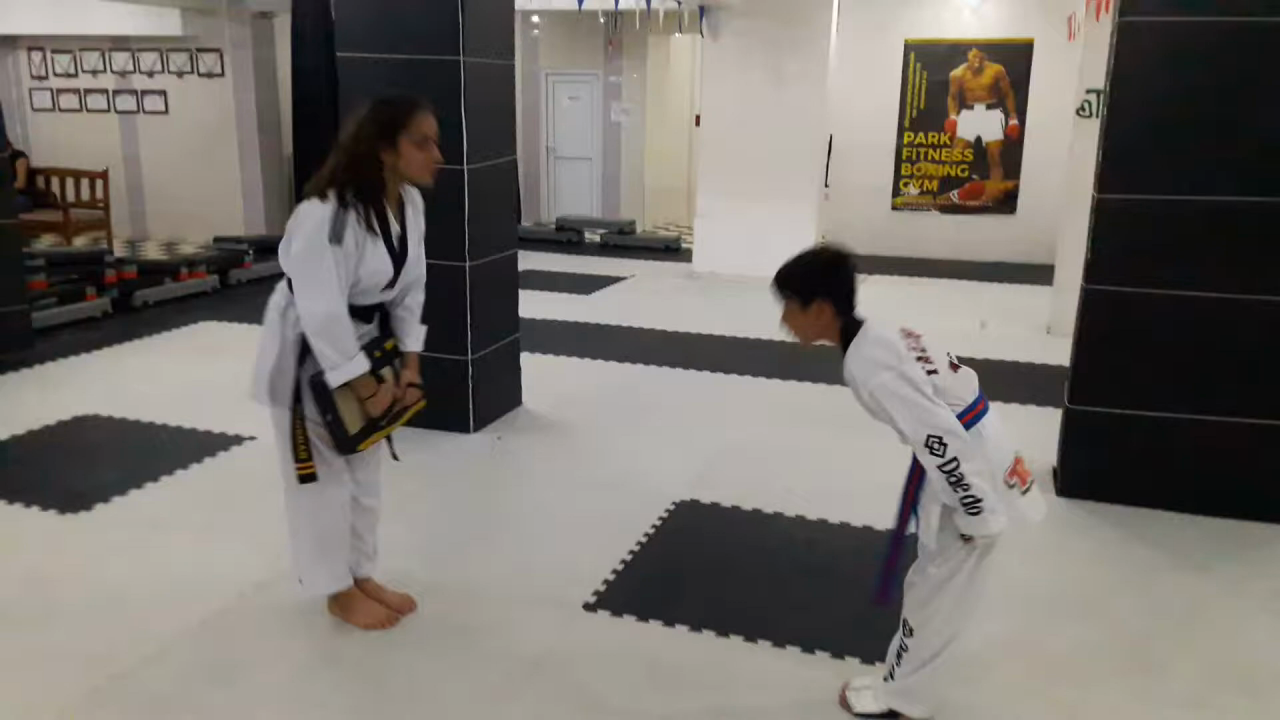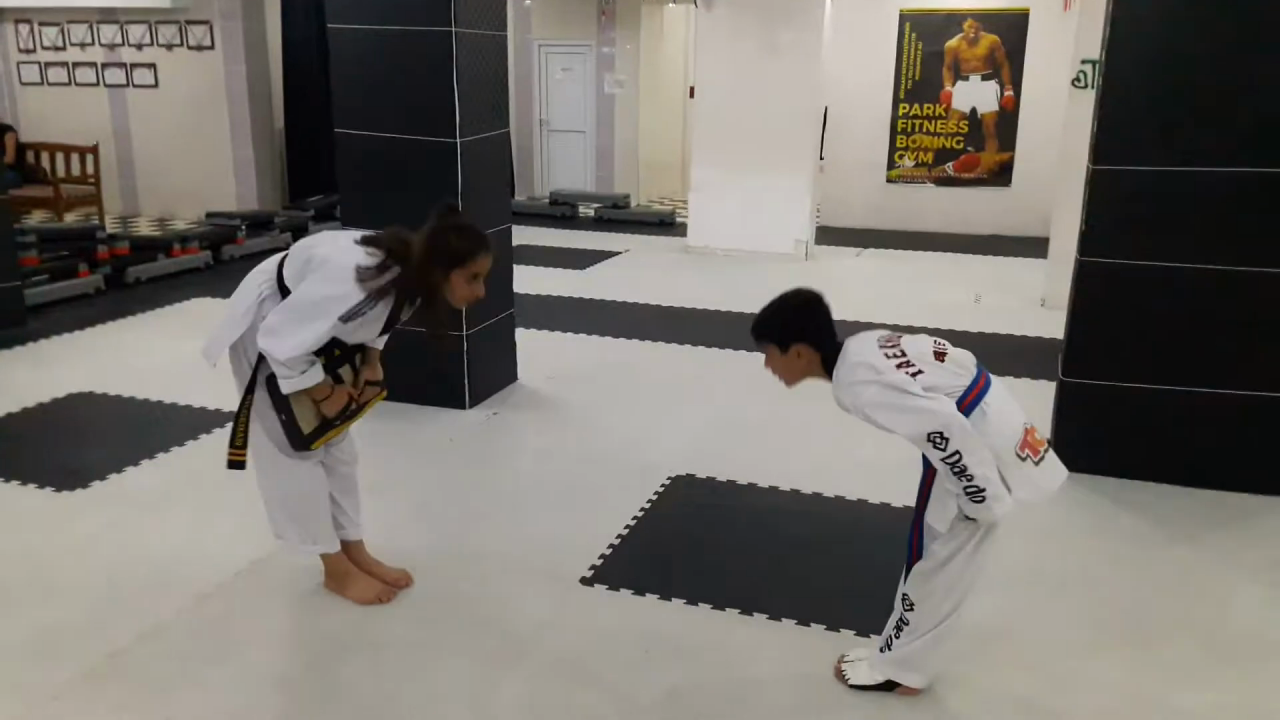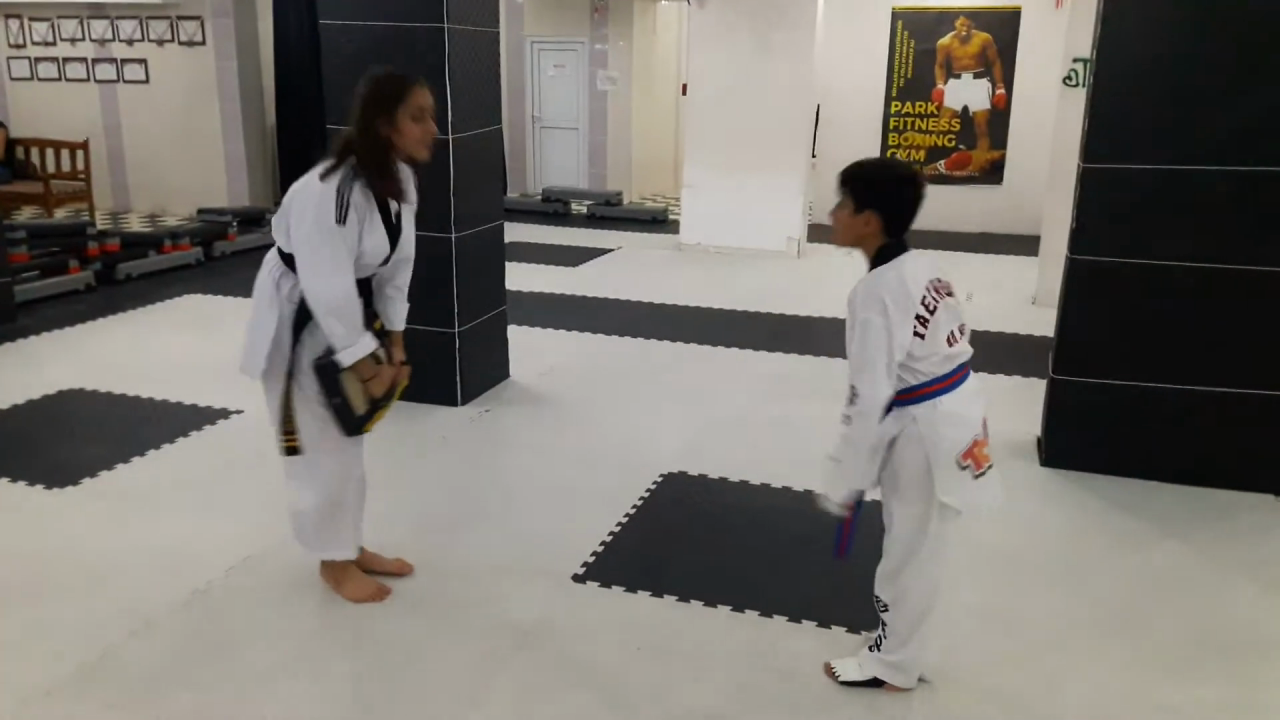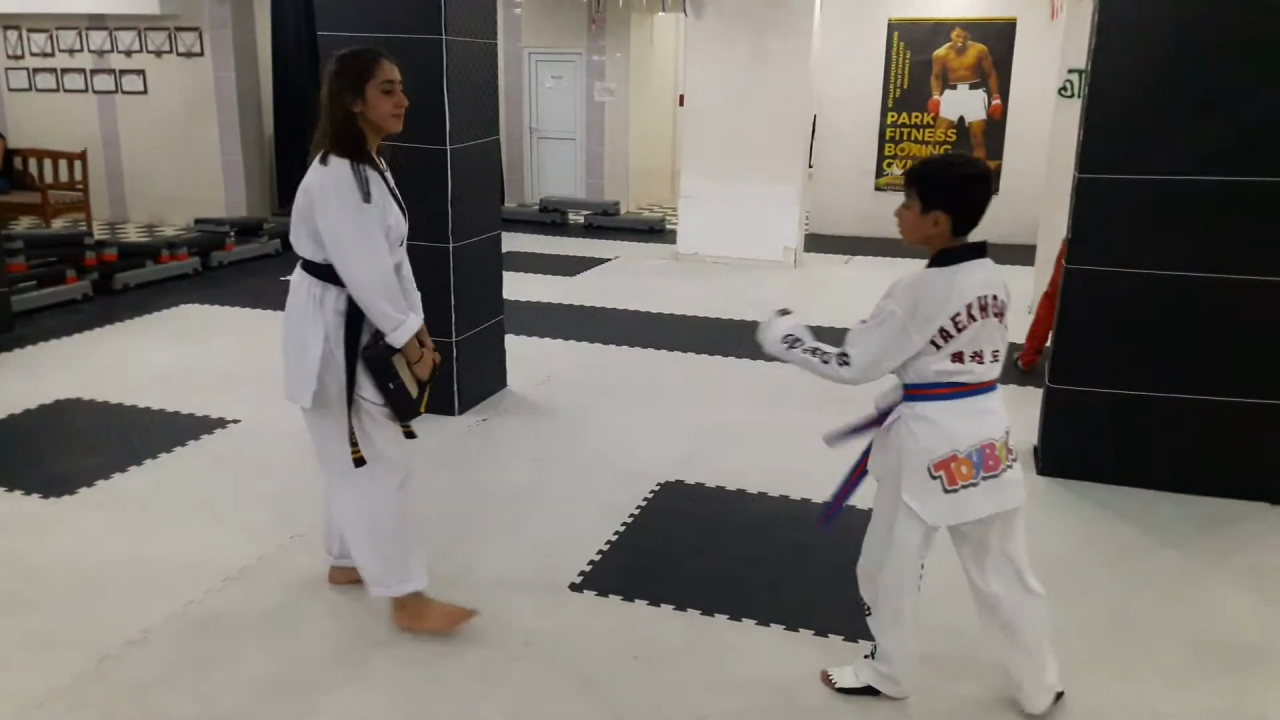
dt=0.4s
person 1, frame 1
left shoulder: (409, 203)
right shoulder: (328, 216)
left elbow: (409, 288)
right elbow: (321, 312)
left wrist: (409, 364)
right wrist: (364, 385)
left hip: (360, 340)
right hip: (308, 351)
left knee: (362, 469)
right knee: (321, 472)
left ankle: (359, 575)
right ankle: (339, 591)
person 1, frame 2
left shoulder: (412, 269)
right shoulder: (355, 285)
right elbow: (281, 339)
left wrist: (370, 361)
right wrist: (321, 391)
left hip: (316, 322)
right hip: (271, 324)
left knee: (334, 441)
right knee: (290, 445)
left ankle: (353, 550)
right ankle: (335, 566)
person 1, frame 3
left shoulder: (400, 179)
right shoulder: (331, 192)
left elbow: (396, 264)
right elbow: (327, 290)
left wrist: (394, 344)
right wrist: (369, 363)
left hip: (344, 312)
right hip: (297, 319)
left knee: (344, 437)
right knee: (320, 443)
left ankle: (347, 545)
right ankle: (334, 560)
person 1, frame 4
left shoulder: (367, 165)
right shoulder: (337, 177)
left elbow: (391, 257)
right elbow: (368, 273)
left wrist: (417, 326)
right wrist: (411, 340)
left hip: (353, 324)
right hip: (333, 330)
left knee: (349, 453)
right knee: (375, 462)
left ankle: (346, 561)
right ankle: (407, 597)
person 2, frame 1
left shoulder: (867, 364)
right shoulder: (876, 336)
left elbow: (940, 436)
right elbow: (941, 399)
left wrist: (975, 513)
left hip: (968, 471)
right hip: (972, 452)
left knee: (938, 587)
right knee: (936, 580)
person 2, frame 2
left shoulder: (856, 386)
right shoulder: (865, 347)
left elbow: (942, 429)
right elbow: (948, 359)
left wrist: (981, 501)
left hip: (980, 445)
right hip: (989, 417)
left knee: (941, 562)
right knee: (933, 547)
left ankle: (901, 666)
right ankle: (899, 653)
person 2, frame 3
left shoulder: (875, 293)
right shoulder: (919, 268)
left elbow: (868, 396)
left wrist: (841, 477)
left hip: (927, 436)
right hip: (959, 424)
left knee: (909, 558)
right knee: (920, 548)
left ankle: (893, 663)
right ankle: (893, 644)
person 2, frame 4
left shoulder: (914, 292)
right shoulder: (991, 279)
left elbow: (853, 363)
left wrist: (784, 336)
right wrist: (898, 399)
left hip: (929, 443)
right hip: (986, 435)
left knee: (889, 562)
right knee: (1003, 571)
left ankle: (888, 671)
